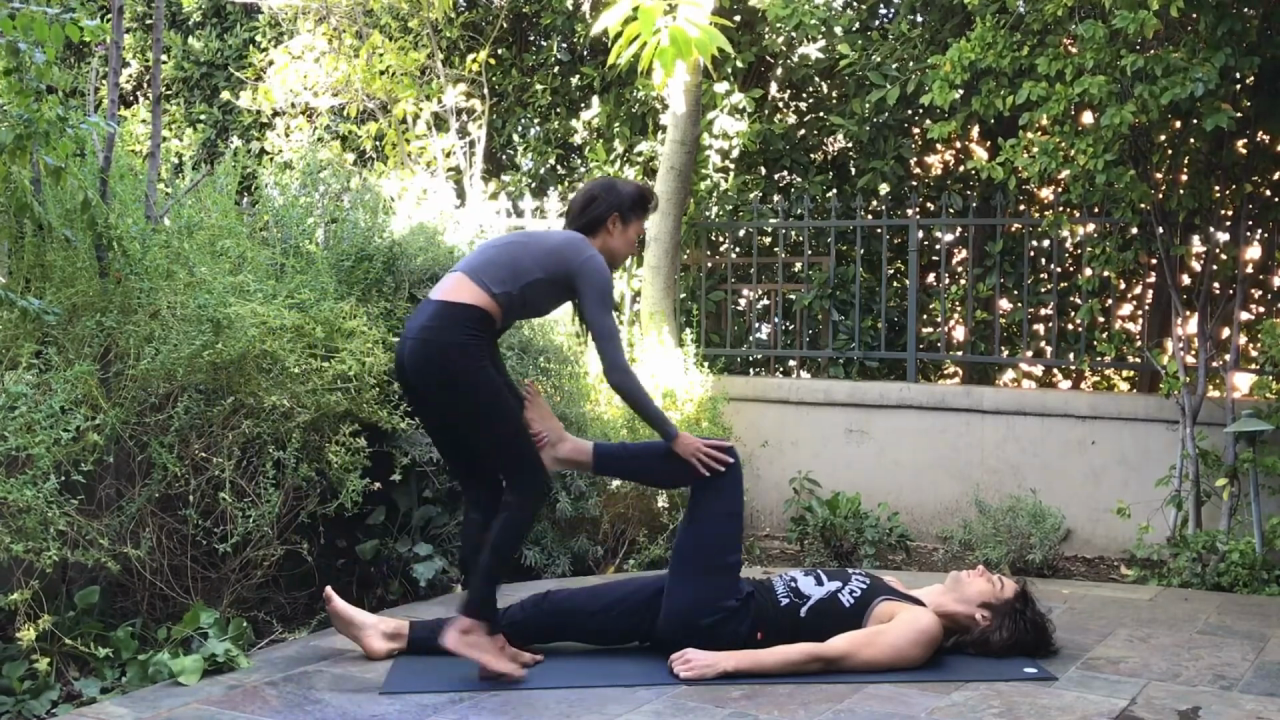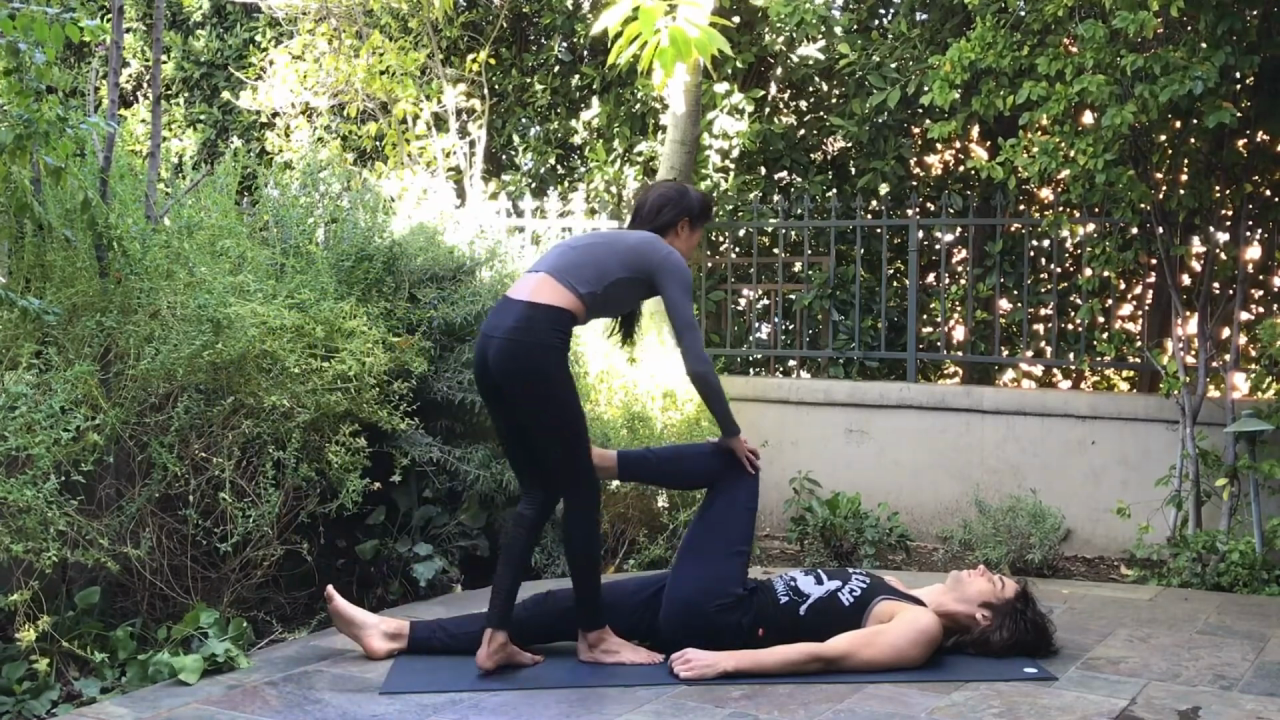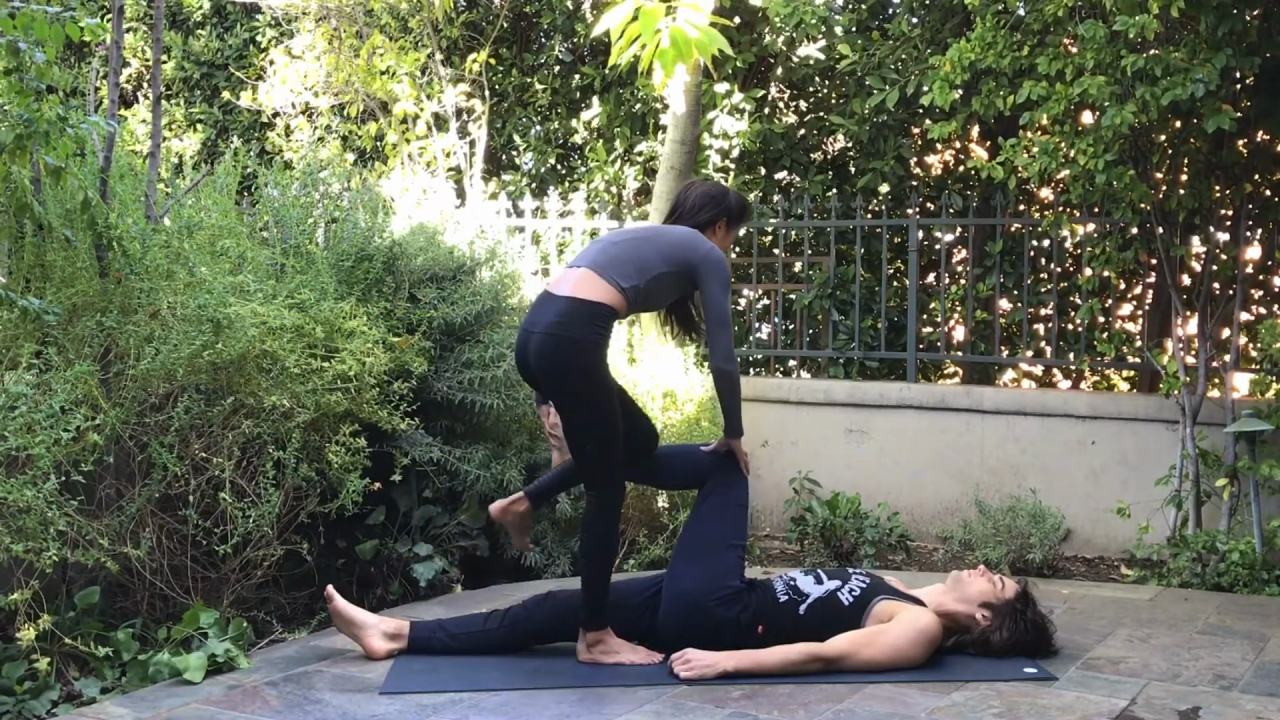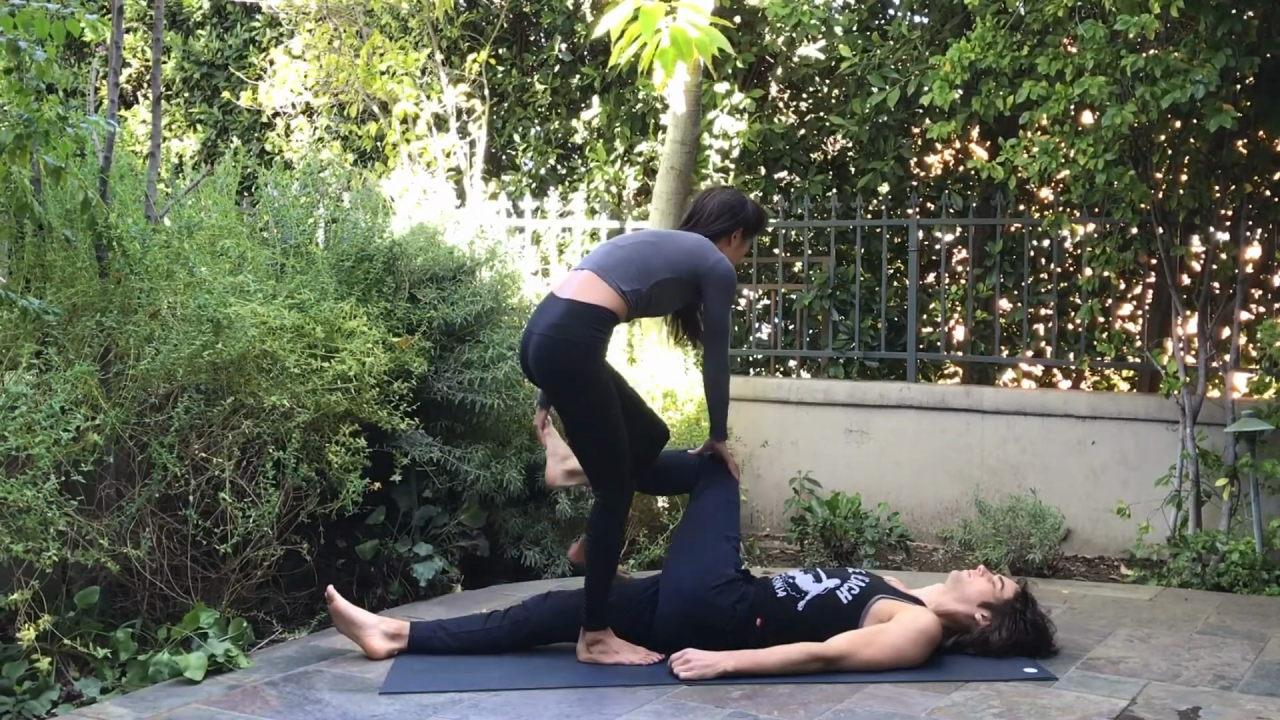
dt=0.5s
person 1, frame 1
left shoulder: (919, 630)
right shoulder: (901, 595)
left elbow: (825, 654)
left wrist: (723, 662)
left hip: (716, 624)
right hip: (705, 609)
left knee: (715, 464)
right knee: (554, 609)
left ankle: (574, 453)
right ankle: (395, 631)
person 1, frame 2
left shoulder: (920, 630)
right shoulder: (899, 595)
left elbow: (825, 654)
left wrist: (723, 663)
left hip: (714, 620)
right hip: (704, 608)
left knee: (736, 464)
right knee: (559, 608)
left ankle: (594, 461)
right ankle: (397, 634)
person 1, frame 3
left shoulder: (919, 629)
right shoulder: (899, 594)
left elbow: (825, 652)
left wrist: (725, 663)
left hip: (714, 616)
right hip: (705, 606)
left knee: (723, 466)
right knee: (560, 609)
right ankle: (398, 633)
person 1, frame 4
left shoulder: (918, 629)
right shoulder: (898, 593)
left elbow: (825, 654)
left wrist: (724, 662)
left hip: (717, 613)
right hip: (709, 607)
left knee: (714, 467)
right knee: (559, 609)
left ankle: (586, 468)
right ankle: (397, 633)
person 2, frame 1
left shoulder: (550, 249)
right shoulder: (586, 261)
right elbow: (617, 371)
left wrist: (522, 405)
right wrist: (674, 437)
left hip: (418, 346)
right hip: (448, 351)
left knee: (483, 494)
right knee: (529, 485)
left ankle: (485, 634)
right ankle: (470, 622)
person 2, frame 2
left shoulder: (606, 244)
right shoulder: (664, 259)
right elbow: (697, 363)
right wrist: (731, 434)
left hip: (493, 340)
right hip: (530, 348)
left knee: (538, 494)
right knee: (580, 492)
left ankle: (496, 635)
right ankle: (593, 635)
person 2, frame 3
left shoulder: (641, 237)
right shoulder: (706, 254)
right elbow: (722, 359)
left wrist: (551, 402)
right wrist: (733, 434)
left hip: (534, 333)
right hip: (569, 343)
left knee: (637, 438)
right knee: (606, 488)
left ankle: (524, 503)
right ankle: (594, 636)
person 2, frame 4
left shoulder: (656, 243)
right shoulder: (715, 266)
right elbow: (715, 362)
left wrist: (549, 399)
right wrist: (718, 438)
left hip: (542, 333)
right hip: (569, 344)
left knee: (649, 437)
right knee: (614, 485)
left ankle: (594, 545)
right ankle: (595, 636)
